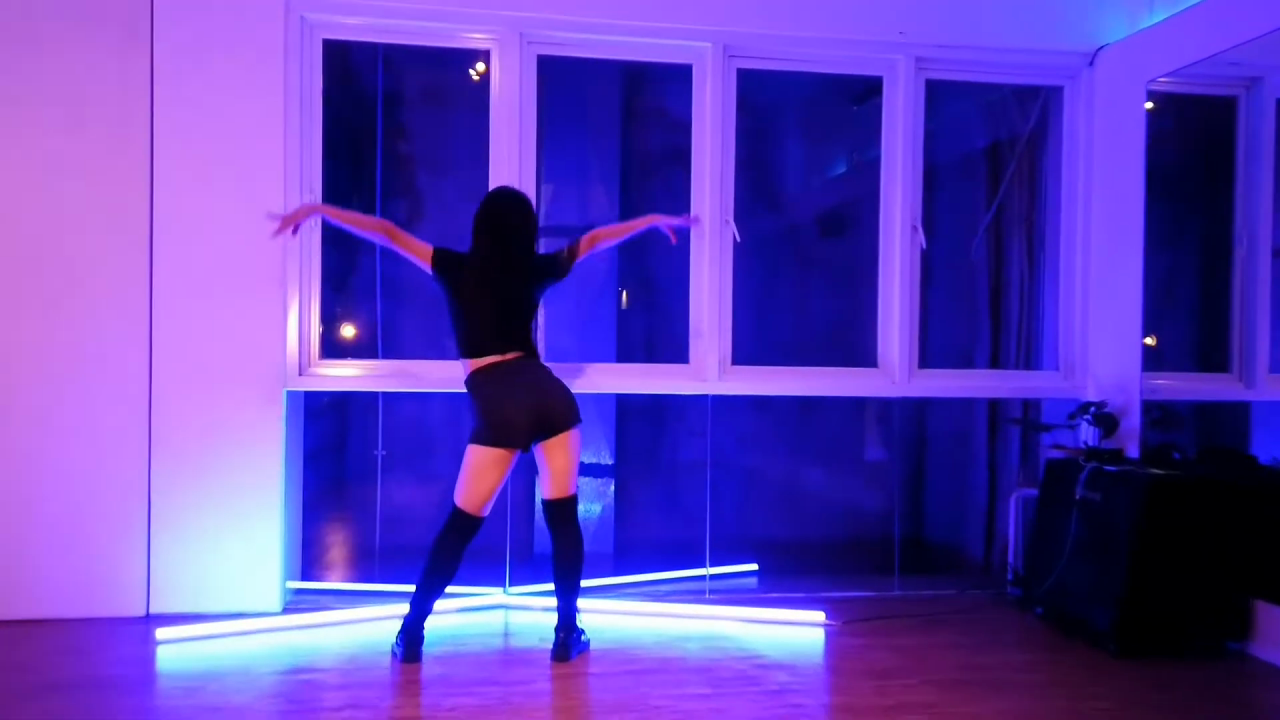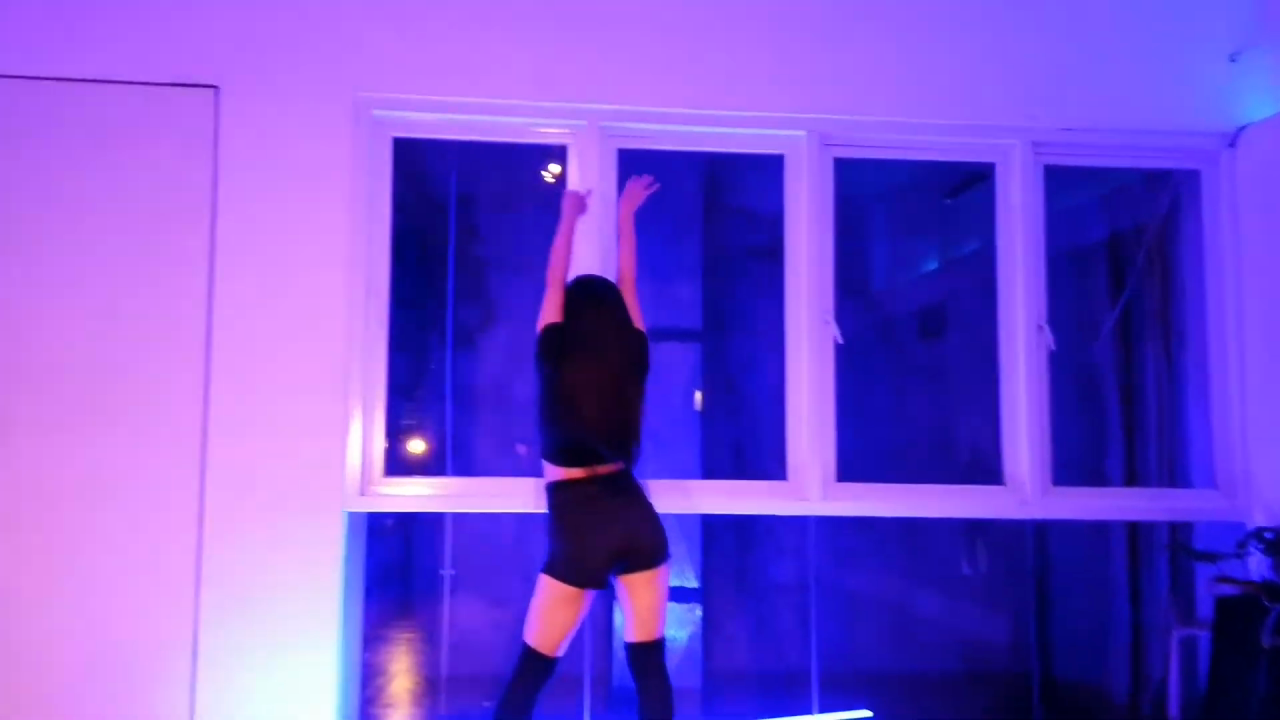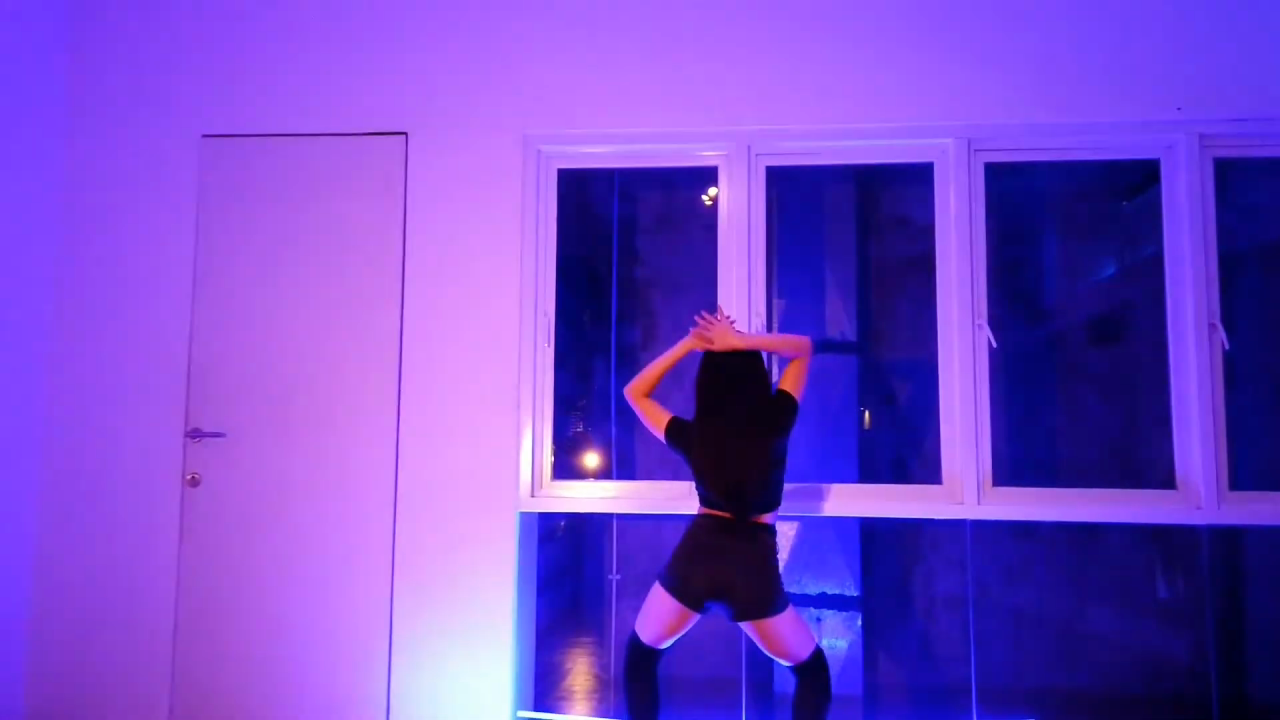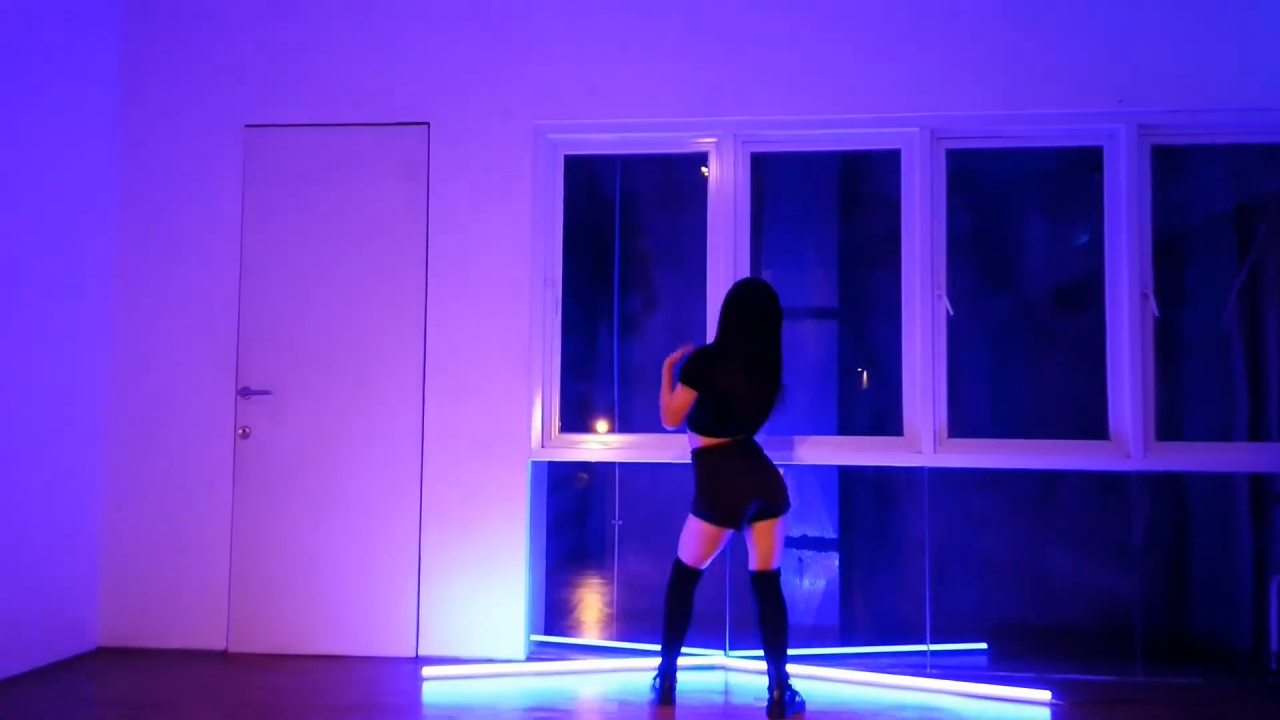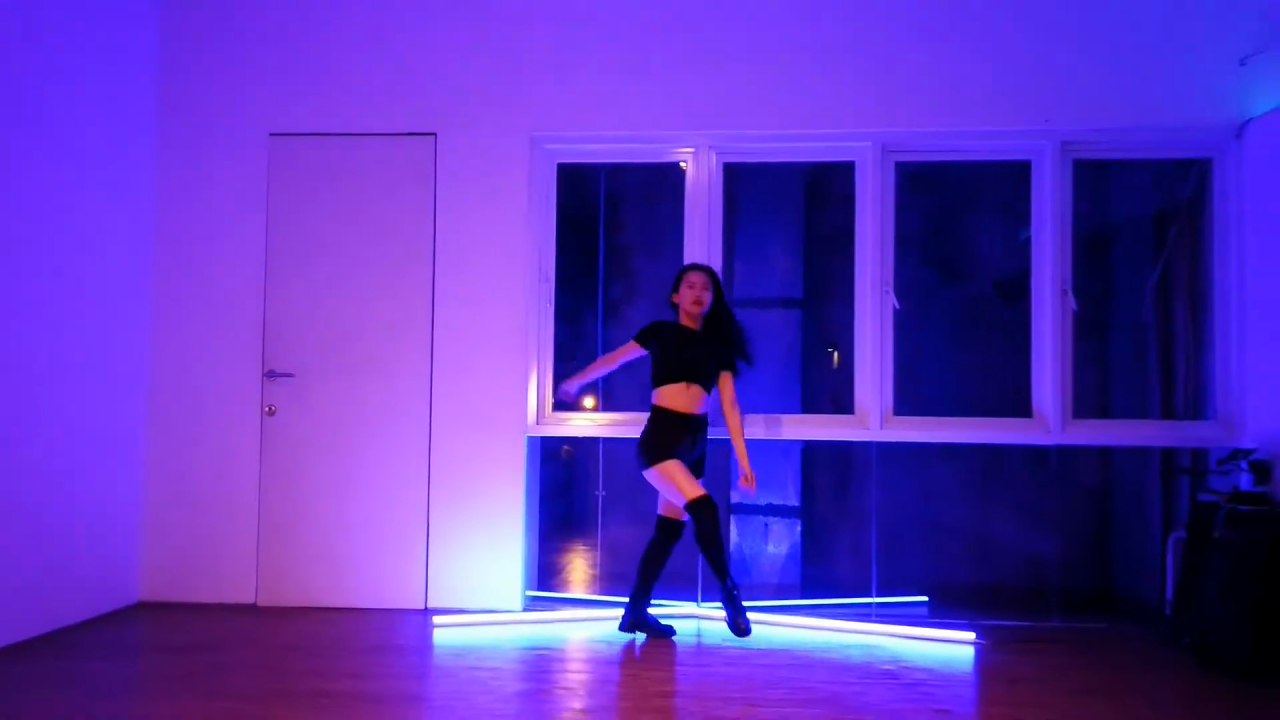
dt=0.7s
person 1, frame 1
left shoulder: (457, 269)
right shoulder: (535, 271)
left elbow: (390, 234)
right elbow: (592, 240)
left wrist: (318, 209)
right wrist: (654, 219)
left hip: (498, 404)
right hip: (550, 395)
left knee: (461, 525)
right knee: (563, 516)
left ankle: (412, 632)
right ankle: (567, 631)
person 1, frame 2
left shoulder: (555, 364)
right shoulder: (634, 362)
left elbow: (550, 284)
right elbow: (631, 288)
left hip: (577, 526)
right hip: (634, 517)
left knee: (535, 664)
right knee: (647, 658)
person 1, frame 3
left shoulder: (692, 437)
right shoulder: (775, 426)
left elbow: (634, 392)
right elbow: (803, 348)
left wrist: (688, 344)
right wrist: (742, 341)
left hip: (697, 559)
right hip: (755, 569)
left knee: (641, 655)
right knee: (813, 670)
person 1, frame 4
left shoulder: (703, 360)
right shoulder: (763, 368)
left elbow: (671, 420)
left wrist: (669, 371)
left hip: (717, 482)
right hip: (762, 477)
left knee: (684, 576)
right knee: (767, 582)
left ankle: (667, 676)
person 1, frame 5
left shoulder: (721, 346)
right shoulder: (661, 333)
left elbow: (730, 406)
right elbow: (615, 358)
left wrist: (743, 460)
right wrist: (576, 381)
left hip: (695, 442)
right hip: (660, 438)
left knee: (669, 529)
right knee: (704, 509)
